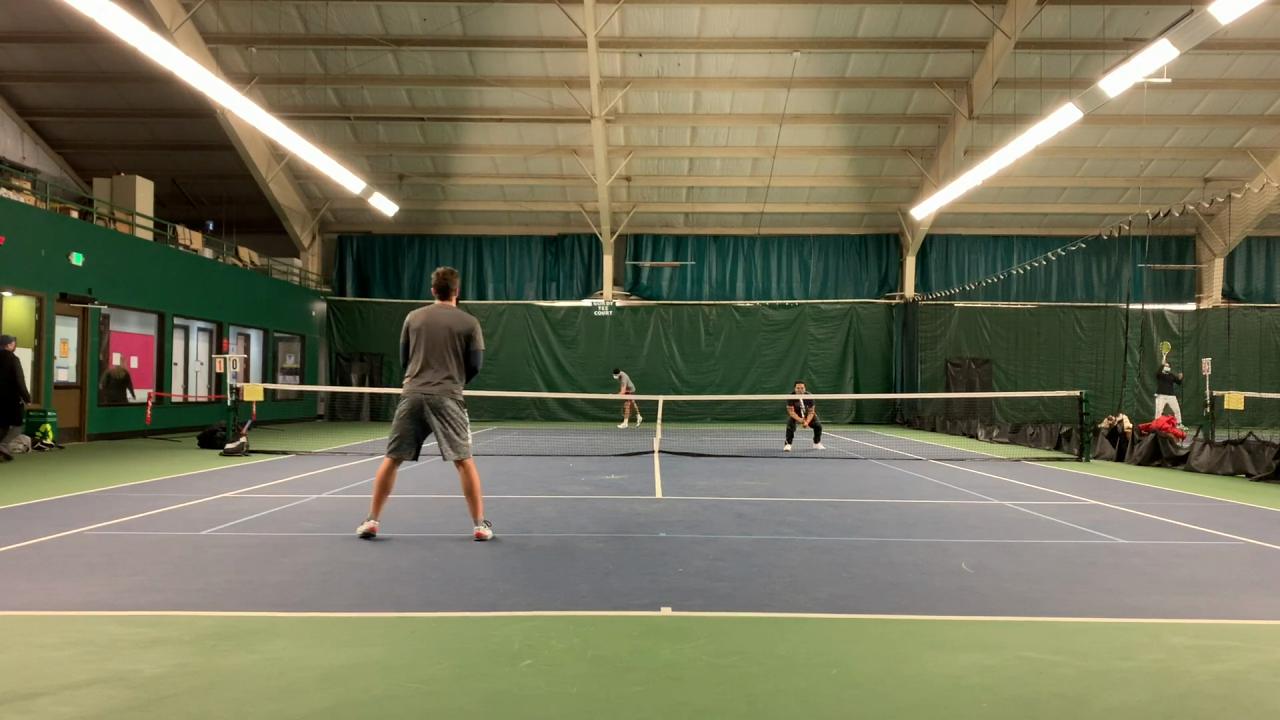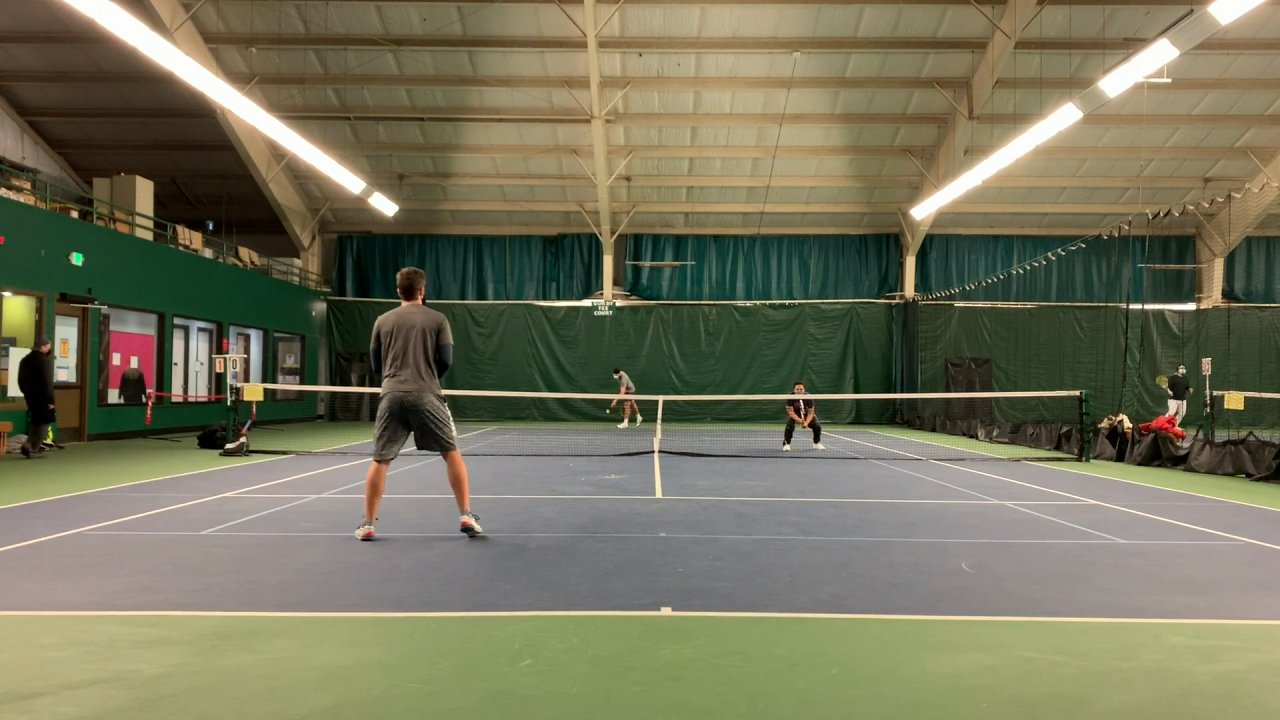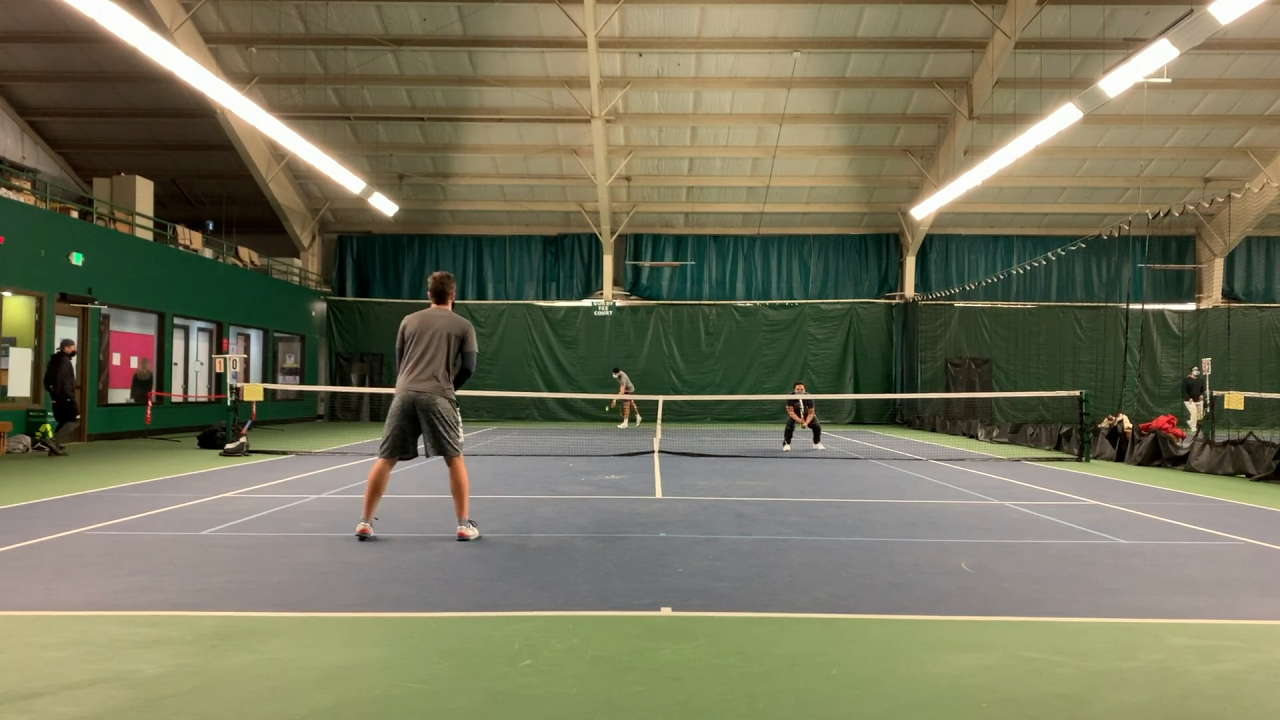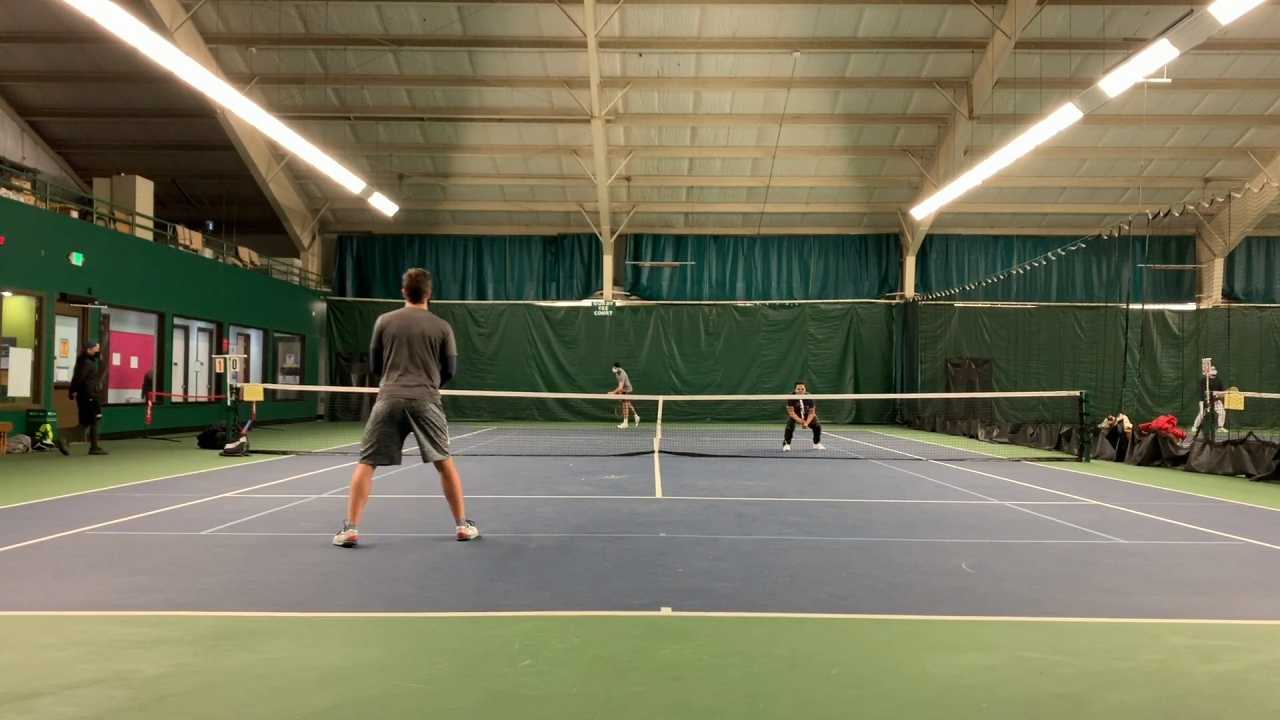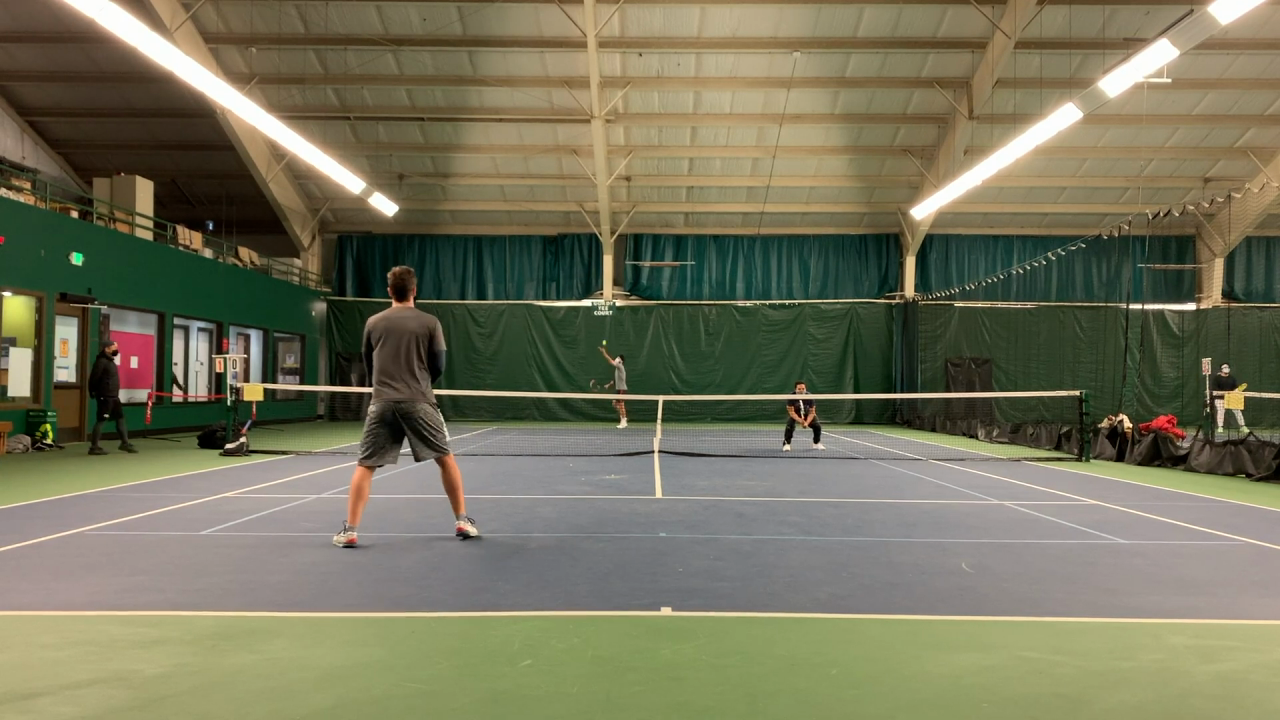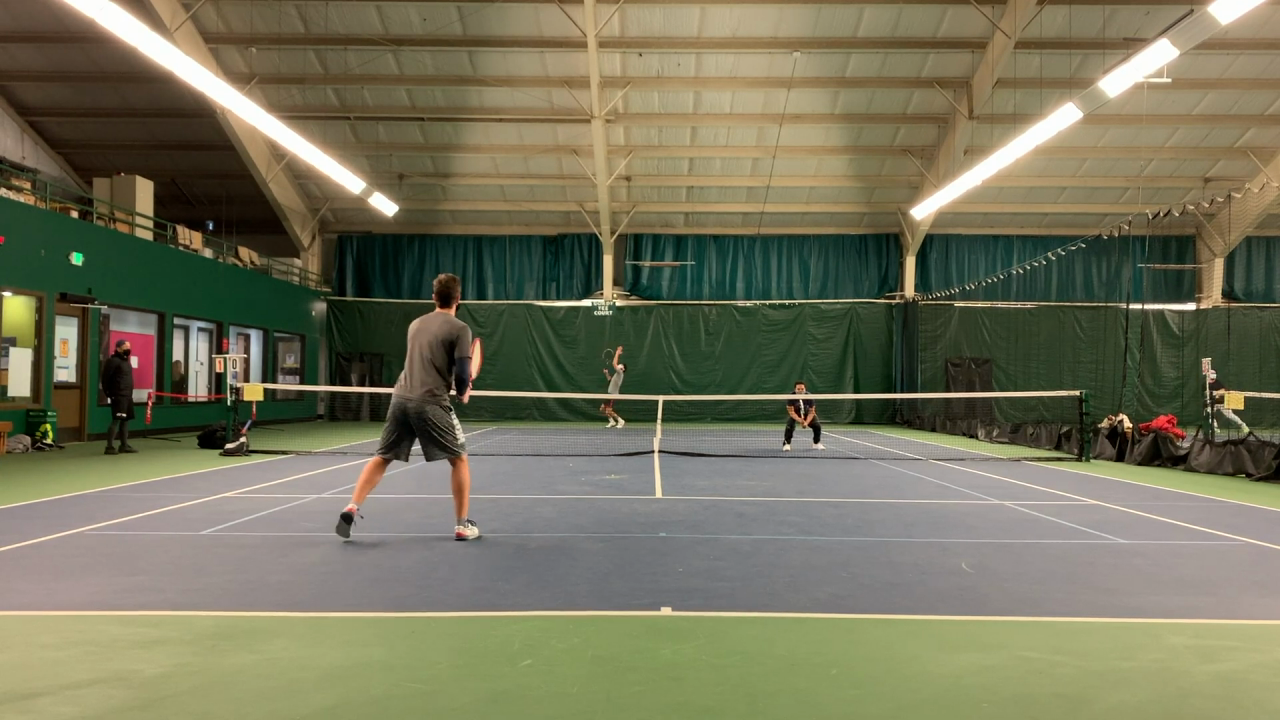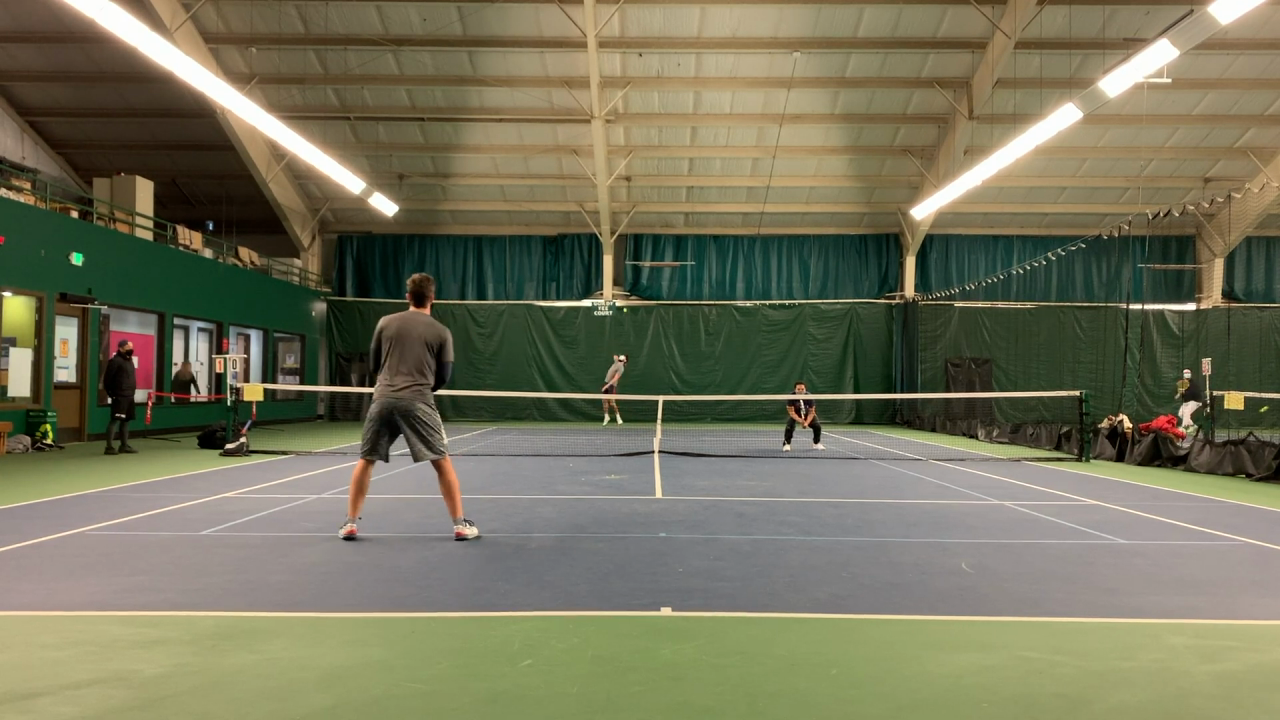
dt=0.4s
person 1, frame 1
left shoulder: (413, 318)
right shoulder: (469, 323)
left elbow: (405, 358)
right elbow: (474, 366)
left hip: (413, 396)
right hip: (447, 399)
left knee: (392, 459)
right knee: (464, 461)
left ankle: (372, 520)
right ankle: (480, 524)
person 1, frame 2
left shoulder: (383, 321)
right shoulder: (438, 319)
left elbow: (375, 364)
right elbow: (445, 360)
left hip: (391, 396)
right hip: (425, 395)
left knee: (380, 460)
right knee: (452, 453)
left ankle: (368, 524)
right ankle: (466, 516)
person 1, frame 3
left shoulder: (409, 321)
right shoulder: (464, 326)
right elbow: (468, 368)
left hip: (404, 394)
right hip: (437, 397)
left knee: (385, 459)
right knee: (455, 460)
left ankle: (365, 522)
right ankle: (464, 525)
person 1, frame 4
left shoulder: (384, 321)
right shoulder: (442, 327)
left elbow: (374, 364)
right elbow: (449, 371)
left hip: (389, 400)
right hip: (426, 402)
left knee: (367, 463)
right knee: (444, 463)
left ankle: (350, 529)
right ankle: (462, 525)
person 1, frame 5
left shoulder: (374, 323)
right shoulder: (430, 322)
left elbow: (368, 366)
right elbow: (438, 366)
left hip: (383, 403)
right hip: (419, 403)
left knee: (365, 466)
right knee: (446, 459)
left ankle: (350, 530)
right ankle: (462, 521)
person 1, frame 6
left shoulder: (416, 324)
right shoulder: (460, 329)
right elbow: (462, 374)
right wrist: (463, 392)
left hip: (401, 399)
right hip: (431, 404)
left knee: (382, 458)
right knee: (459, 460)
left ankle: (352, 508)
right ankle: (463, 524)
person 1, frame 7
left shoulder: (386, 323)
right shoulder: (441, 333)
left elbow: (374, 362)
right elbow: (443, 377)
left hip: (383, 400)
right hip: (418, 403)
left knee: (365, 460)
right knee: (442, 462)
left ankle: (350, 523)
right ankle: (460, 524)
